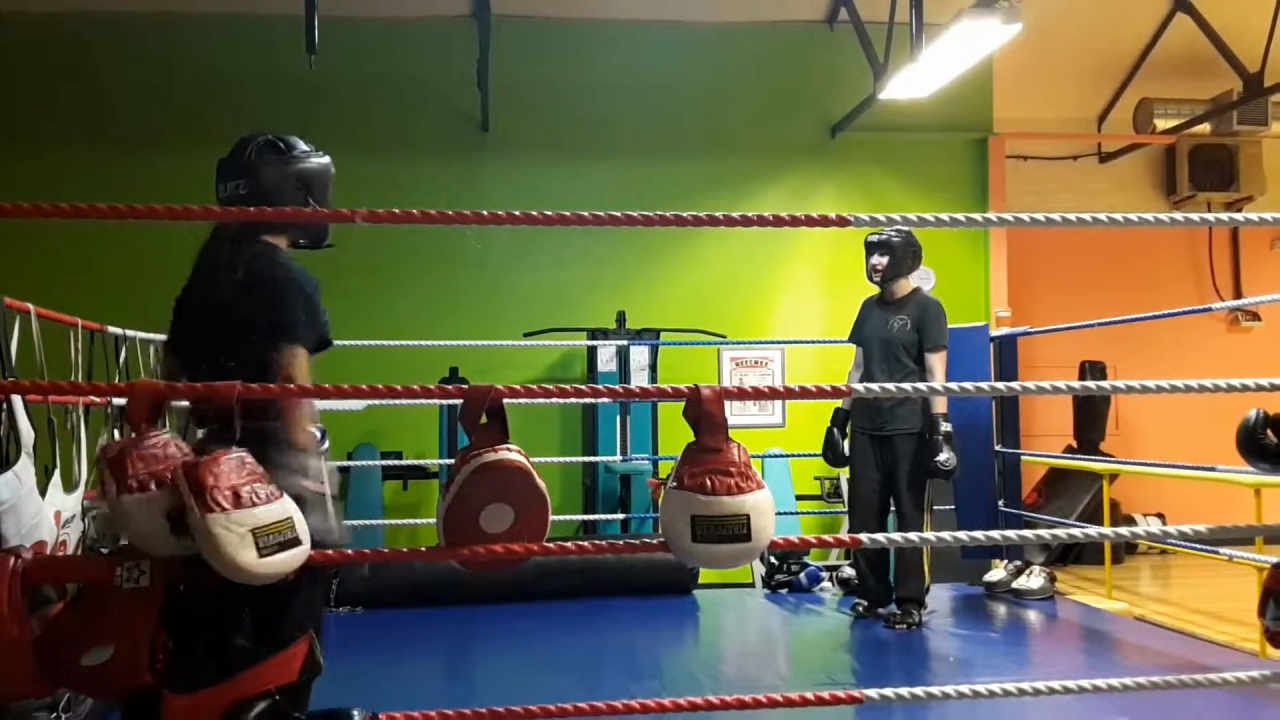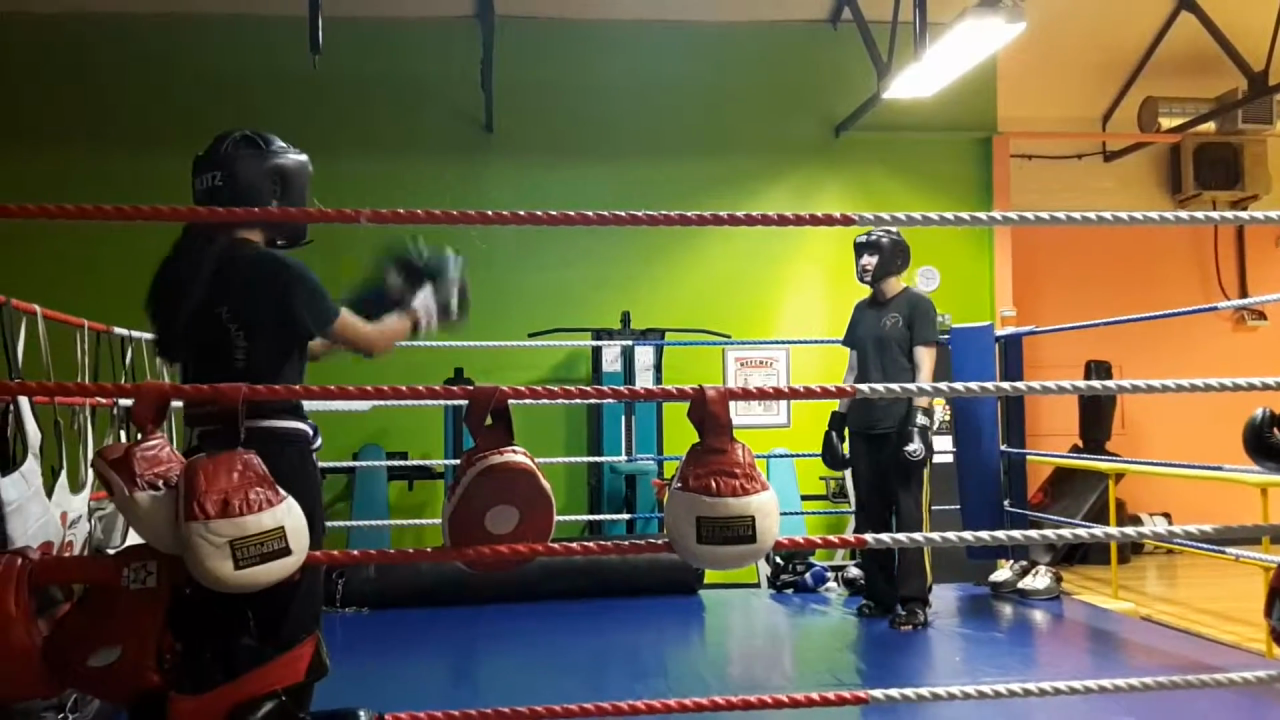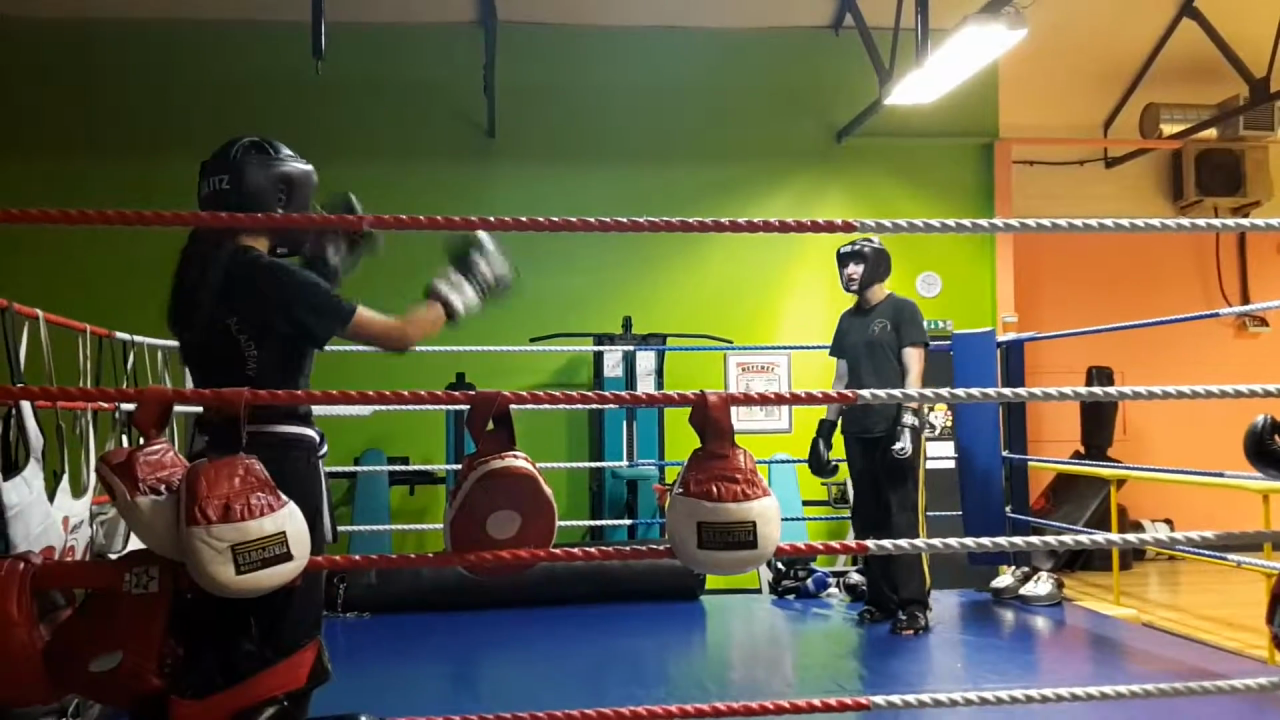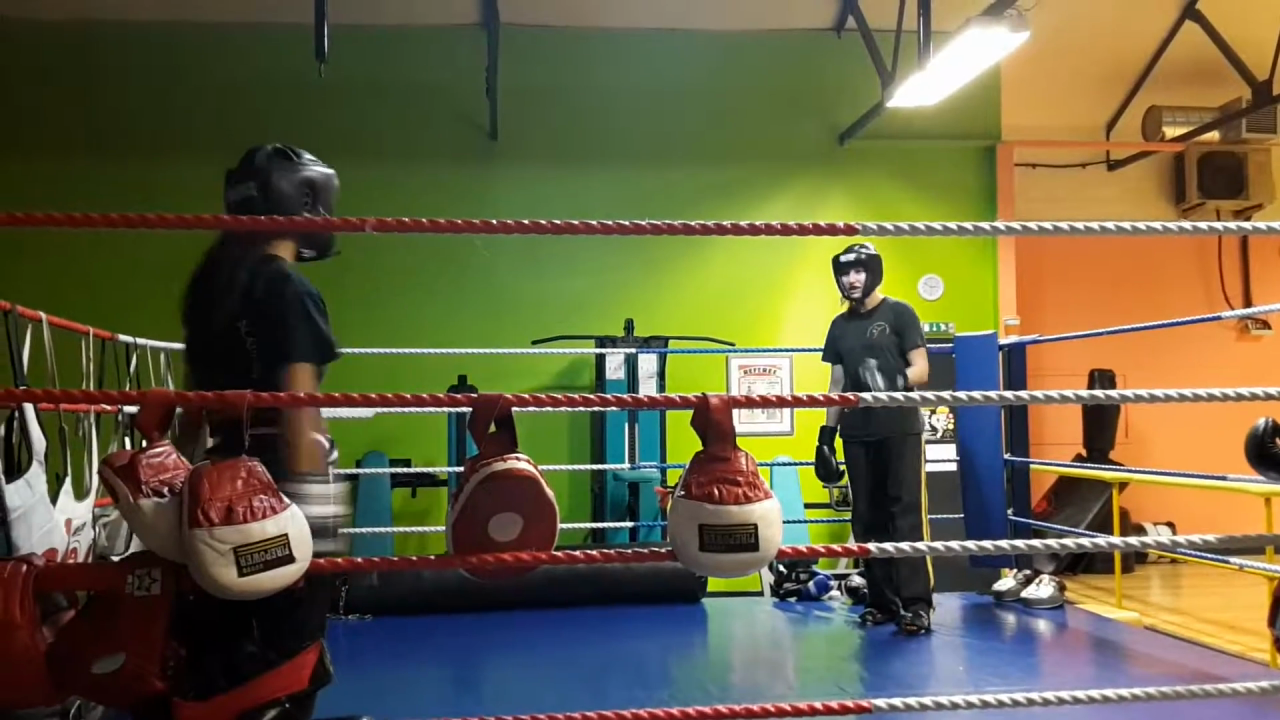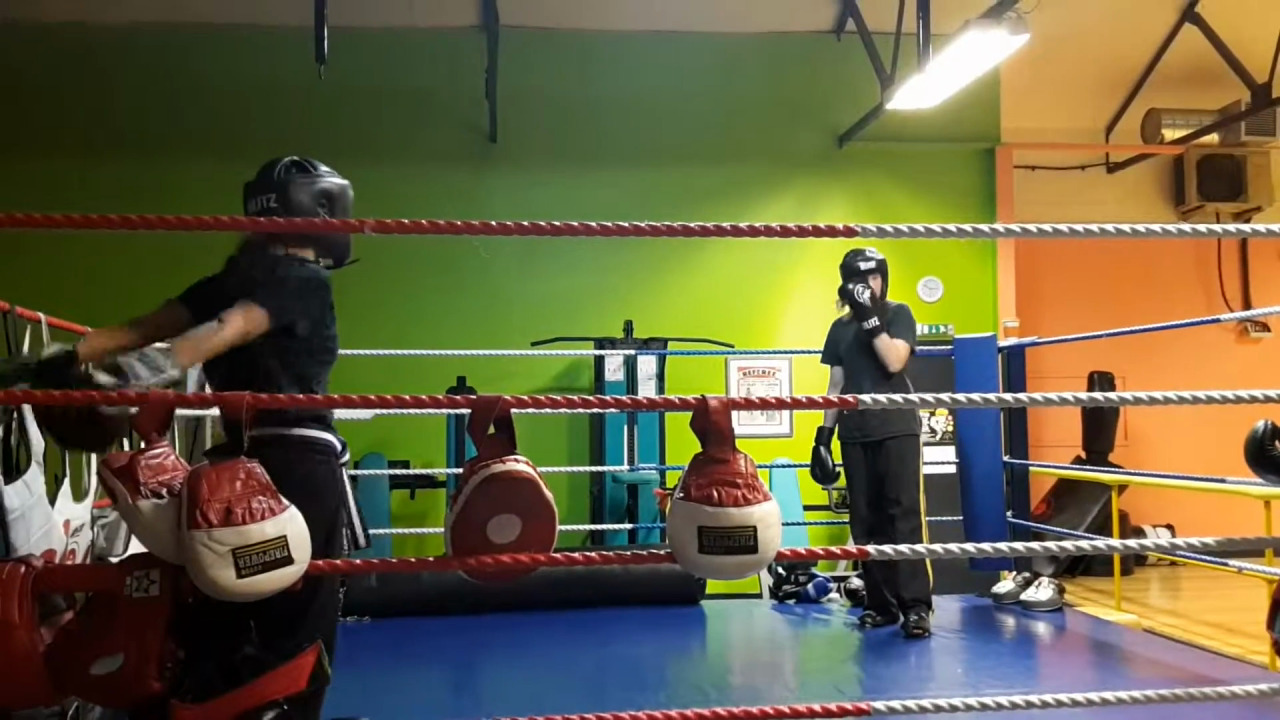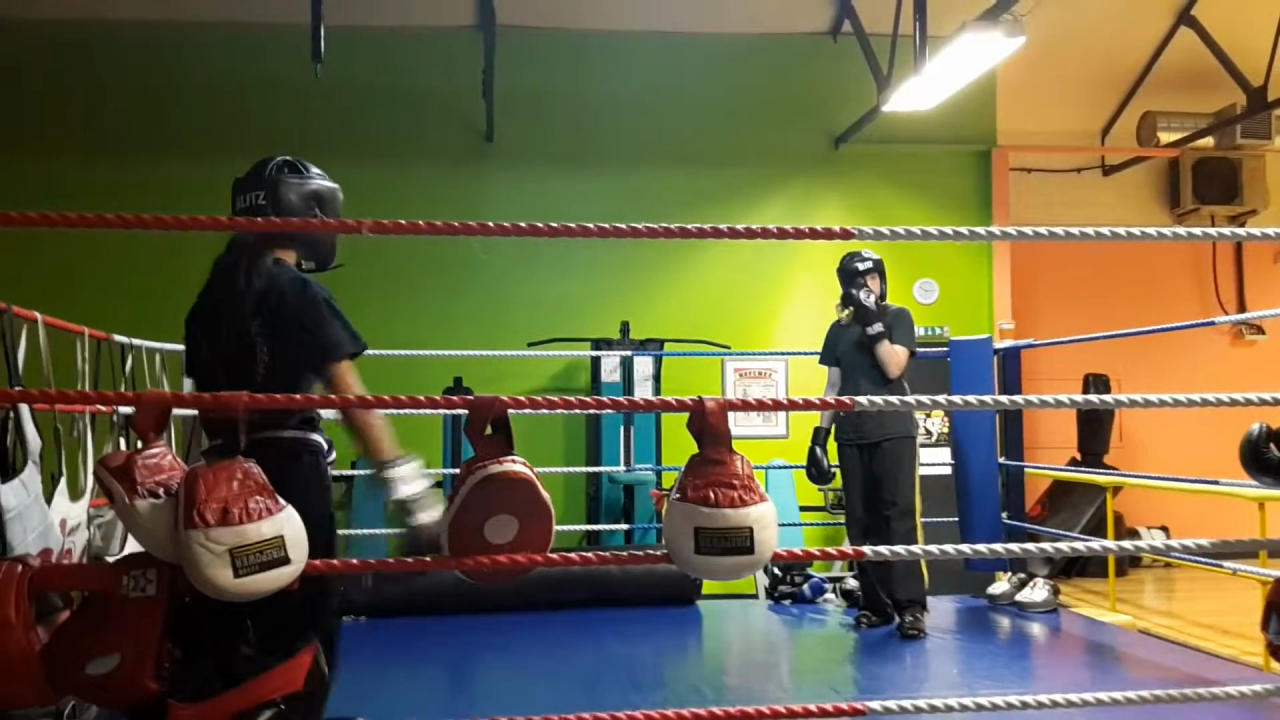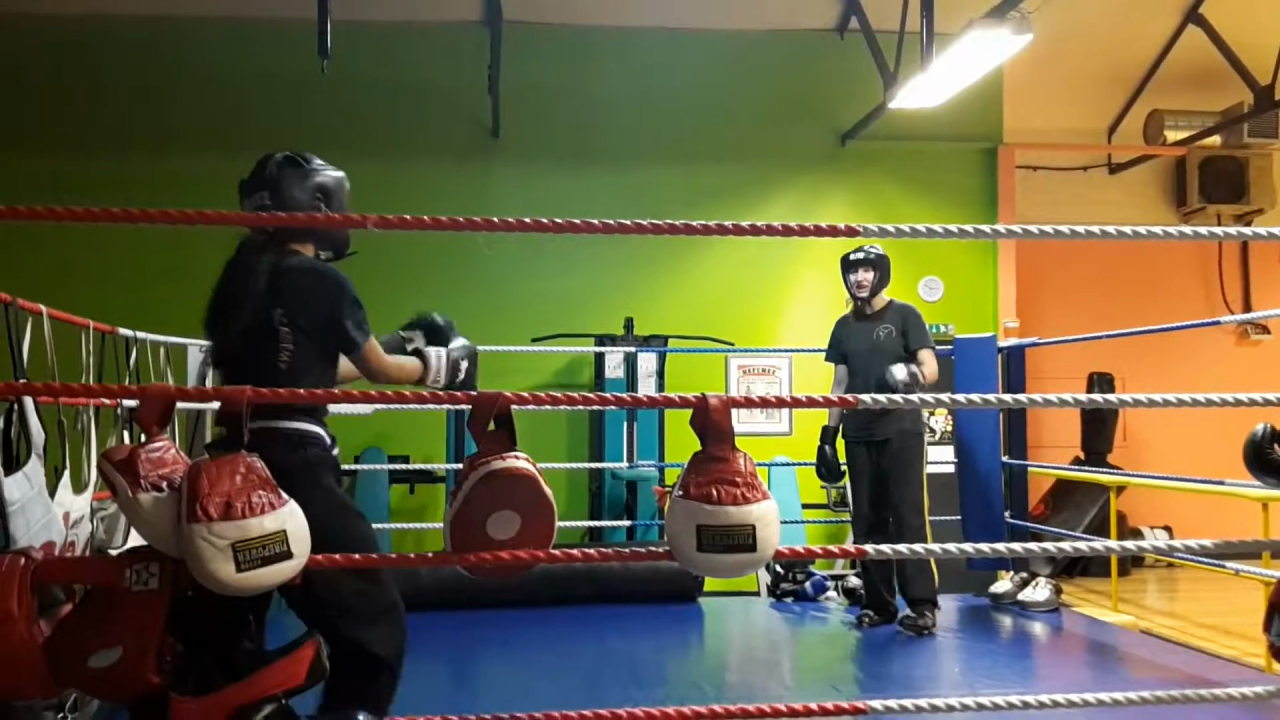
dt=0.3s
person 1, frame 1
left shoulder: (207, 276)
right shoulder: (287, 281)
left elbow: (170, 377)
right elbow: (292, 392)
right wrist: (306, 494)
left hip: (219, 457)
right hip: (269, 462)
left knee: (203, 625)
right knee: (284, 623)
person 1, frame 2
left shoulder: (190, 274)
right shoulder: (273, 271)
right elbow: (366, 338)
left wrist: (375, 301)
right wrist: (425, 305)
left hip: (209, 458)
right hip: (274, 460)
left knee: (211, 618)
right knee: (284, 621)
person 1, frame 3
left shoulder: (201, 278)
right shoulder: (278, 280)
right elbow: (397, 333)
left wrist: (328, 263)
right wrist: (462, 283)
left hip: (218, 462)
right hip: (280, 464)
left knee: (215, 623)
right knee: (285, 629)
person 1, frame 4
left shoulder: (216, 283)
right shoulder: (289, 292)
left elbow: (197, 396)
right elbow: (298, 409)
right wrist: (312, 509)
left hip: (229, 465)
right hip: (281, 469)
left knee: (223, 628)
right knee: (293, 632)
person 1, frame 5
left shoulder: (235, 278)
right shoulder: (307, 283)
left elbow: (141, 328)
right elbow: (225, 331)
left wrist: (63, 361)
right wrist: (131, 374)
left hip: (240, 463)
right hip: (302, 467)
left knee: (221, 625)
right knee: (300, 631)
person 1, frame 6
left shoulder: (218, 293)
right shoulder: (298, 293)
left elbow: (208, 396)
right elbow: (350, 398)
right wrist: (410, 486)
right hip: (283, 473)
left knee: (218, 635)
right knee: (299, 639)
person 1, frame 7
left shoulder: (237, 284)
right shoulder: (321, 282)
right elbow: (379, 367)
left wrist: (407, 343)
right wrist: (443, 359)
right hip: (296, 463)
left knee: (220, 627)
right knee: (367, 618)
person 2, frame 1
left shoulder: (926, 308)
right shoulder: (869, 307)
left elbow: (936, 373)
left wrist: (940, 429)
right wrist: (840, 418)
left hip: (909, 429)
right hip: (866, 427)
left knee: (910, 516)
right knee: (863, 514)
left ankle: (910, 602)
right ankle: (873, 594)
person 2, frame 2
left shoulder: (917, 305)
right shoulder: (862, 309)
left elbow: (924, 369)
left wrist: (919, 422)
right wrist: (837, 421)
left hip: (900, 426)
right hip: (864, 427)
left knee: (909, 514)
right knee: (869, 515)
left ankle: (914, 602)
right ankle: (880, 594)
person 2, frame 3
left shoulder: (902, 310)
right shoulder: (848, 320)
left elbow: (914, 370)
left wrist: (907, 422)
right wrist: (825, 429)
left hip: (895, 429)
right hip: (858, 431)
left knee: (903, 516)
right knee: (867, 518)
left ankle: (914, 606)
right ankle: (881, 599)
person 2, frame 4
left shoulder: (899, 313)
right shoulder: (839, 325)
left elbow: (921, 369)
left wrist: (892, 381)
right wrist: (826, 436)
left hip: (899, 428)
right hip: (857, 434)
left knee: (906, 514)
right knee: (867, 520)
left ankle: (917, 603)
right ankle: (882, 601)
person 2, frame 5
left shoulder: (897, 313)
right shoulder: (840, 327)
left elbow: (894, 362)
left wrist: (870, 318)
right wrist: (823, 436)
left hip: (897, 430)
right hip: (855, 434)
left knee: (904, 515)
right knee: (865, 520)
left ankle: (916, 605)
right ankle: (881, 602)
person 2, frame 6
left shoulder: (898, 317)
right shoulder: (839, 329)
left elbow: (893, 367)
left wrist: (872, 322)
right wrist: (819, 436)
left hip: (894, 432)
right hip: (852, 436)
left knee: (899, 516)
right knee: (861, 521)
left ankle: (911, 606)
right ankle: (876, 603)
person 2, frame 7
left shoulder: (904, 315)
right shoulder: (844, 326)
left elbow: (931, 368)
left wrist: (910, 374)
right wrist: (828, 435)
left hip: (900, 431)
right hip: (859, 435)
left knee: (907, 515)
right knee: (867, 519)
left ankle: (921, 603)
right ankle: (879, 602)
